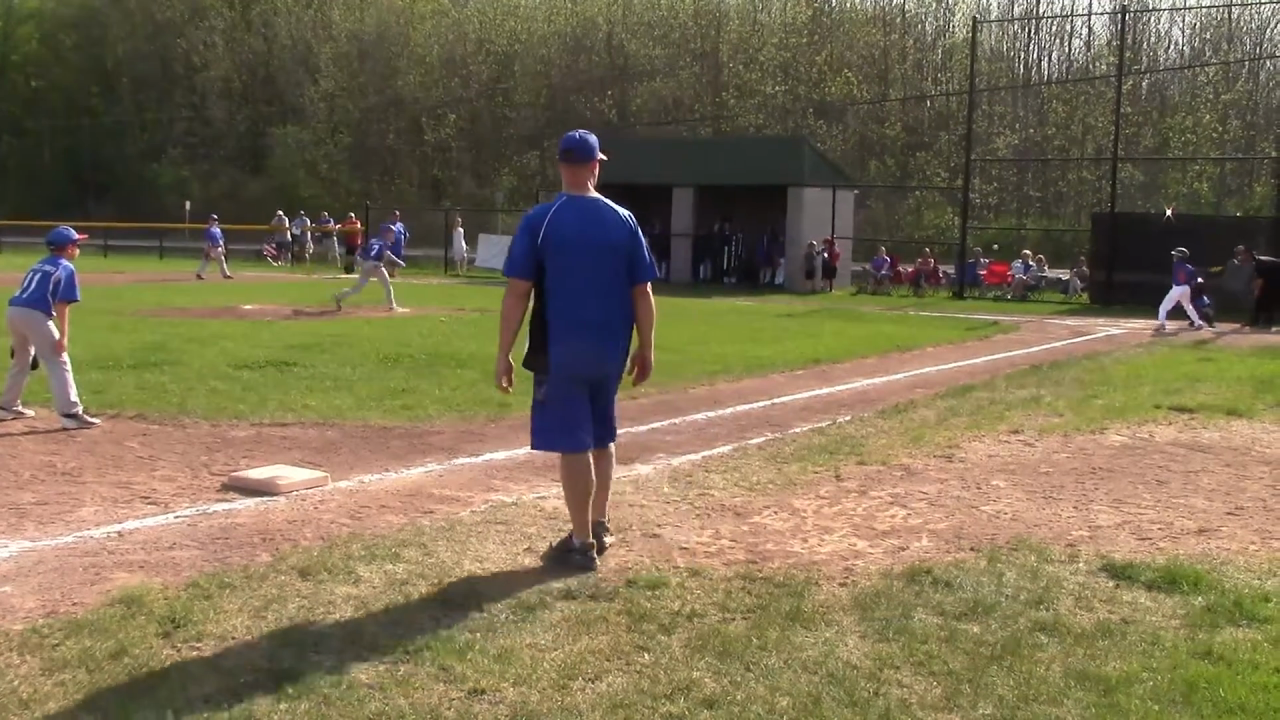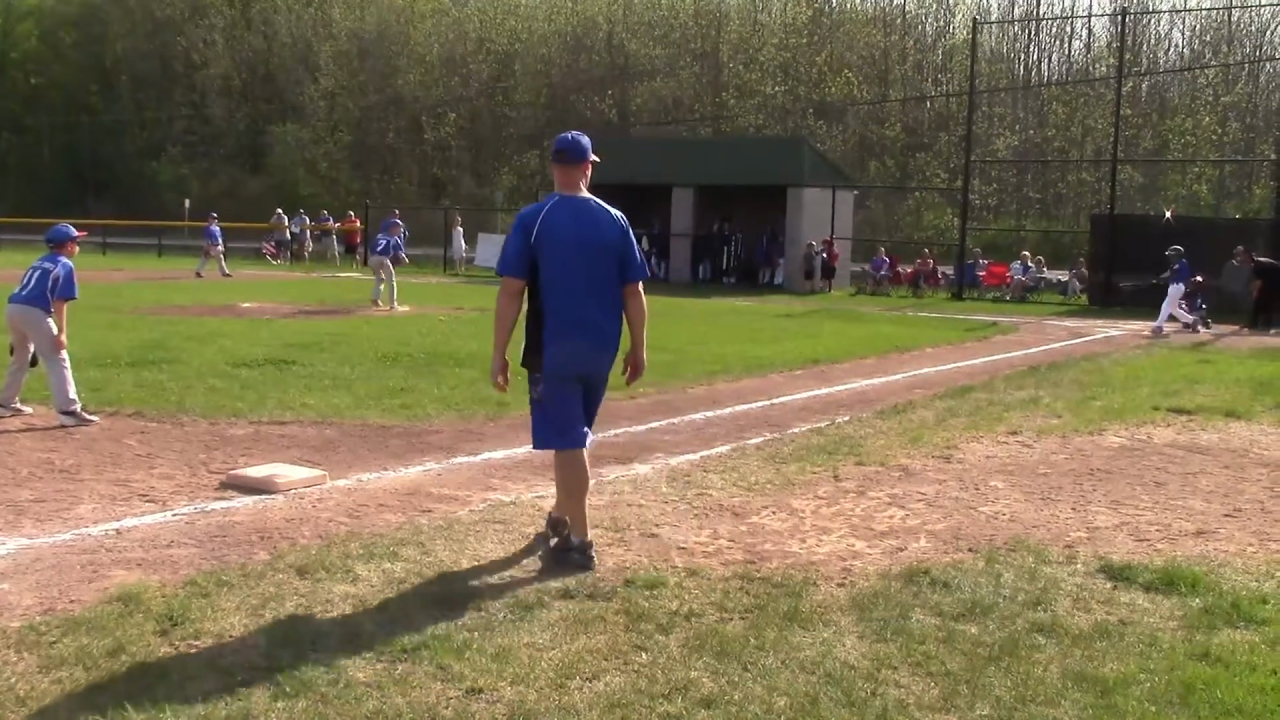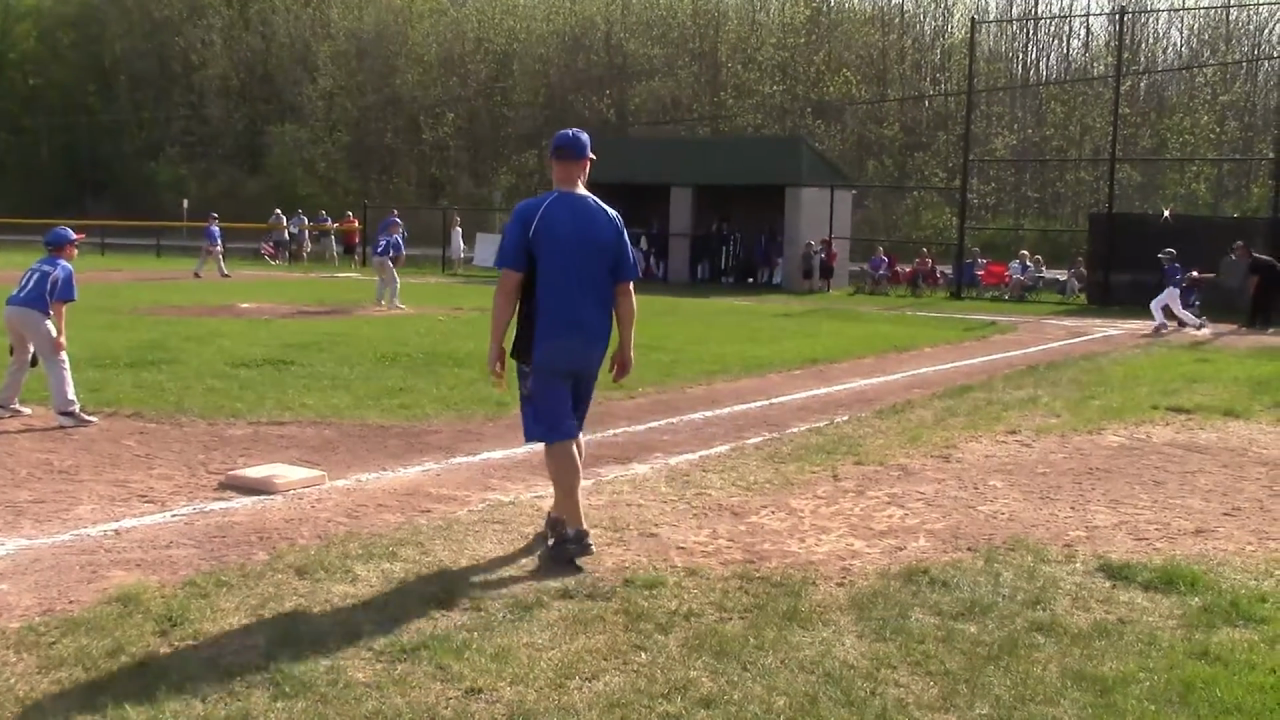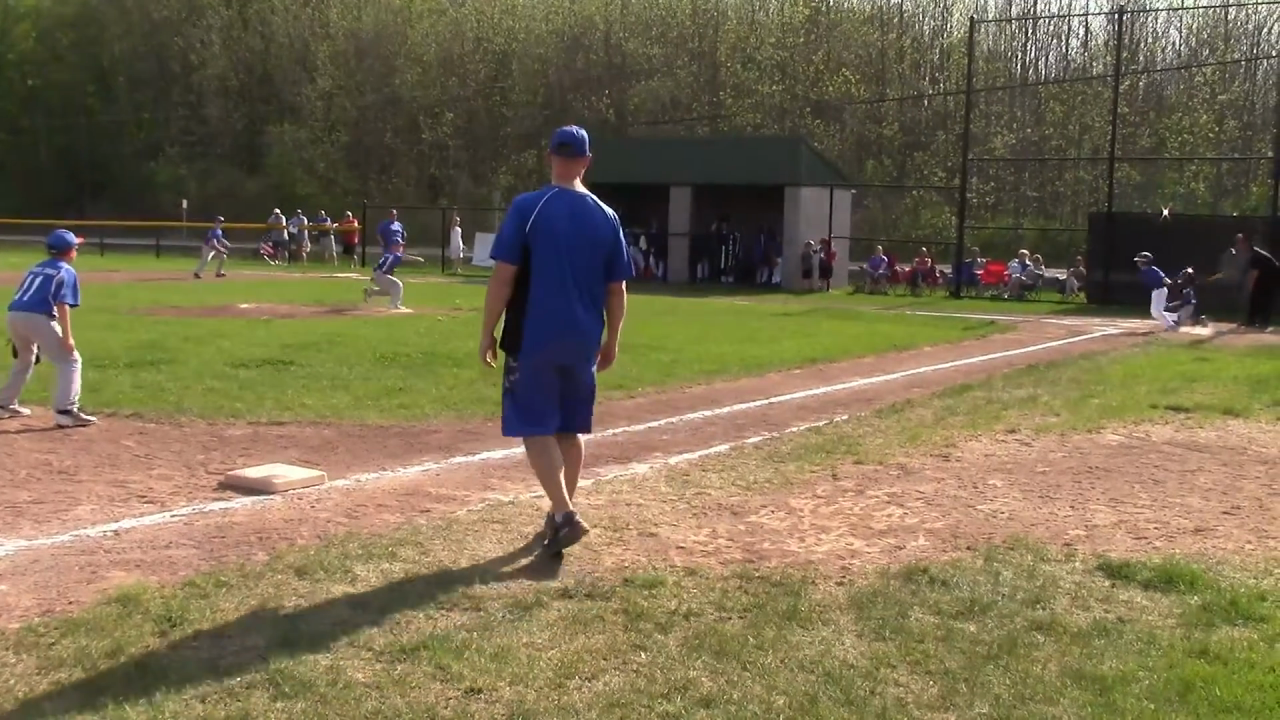
dt=0.2s
person 1, frame 1
left shoulder: (539, 220)
right shoulder: (623, 220)
left elbow: (518, 293)
right elbow: (642, 292)
left wrist: (503, 353)
right wrist: (645, 348)
left hip: (560, 353)
right hip: (610, 352)
left knee: (572, 445)
right knee: (602, 438)
left ankle: (582, 542)
right ankle: (599, 525)
person 1, frame 2
left shoulder: (532, 219)
right shoulder: (614, 220)
left elbow: (511, 291)
right elbow: (633, 291)
left wrist: (499, 352)
right wrist: (638, 347)
left hip: (553, 351)
right hip: (600, 349)
left knee: (567, 442)
right knee: (578, 433)
left ankle: (579, 541)
right ankle: (562, 516)
person 1, frame 3
left shoulder: (529, 213)
right shoulder: (610, 219)
left elbow: (509, 285)
right elbow: (624, 291)
left wrist: (496, 343)
right wrist: (626, 345)
left hip: (543, 346)
right hip: (590, 346)
left knee: (558, 435)
right knee: (571, 429)
left ankle: (575, 532)
right ankle: (561, 516)
person 1, frame 4
left shoulder: (527, 207)
right shoulder: (606, 217)
left elbow: (503, 277)
right elbow: (616, 289)
left wrist: (488, 332)
right wrist: (610, 340)
left hip: (532, 339)
right hip: (582, 342)
left knee: (536, 428)
right knee: (570, 428)
left ankle: (564, 514)
right ankle: (559, 514)
person 2, frame 1
left shoulder: (40, 265)
right shoulder: (66, 268)
right elbow: (61, 304)
left wrist: (21, 334)
right wrist: (63, 335)
right hip: (35, 315)
left knee: (22, 360)
right knee: (59, 363)
right ankle: (71, 414)
person 2, frame 2
left shoulder: (40, 262)
right shoulder: (65, 265)
right elbow: (59, 301)
left wrist: (21, 331)
right wrist: (61, 332)
right hip: (34, 312)
left knee: (21, 357)
right knee: (57, 360)
right ankle: (69, 411)
person 2, frame 3
left shoulder: (38, 264)
right shoulder: (64, 268)
right elbow: (58, 303)
left wrist: (18, 334)
right wrist: (61, 334)
right hip: (32, 314)
left knee: (21, 357)
right knee: (57, 361)
right ankle: (67, 412)
person 2, frame 4
left shoulder: (37, 268)
right shoulder: (67, 272)
right elbow: (62, 305)
left wrist: (17, 335)
right wrist: (67, 336)
right hip: (37, 319)
left knee: (25, 360)
right knee: (69, 361)
right ankle: (66, 410)
